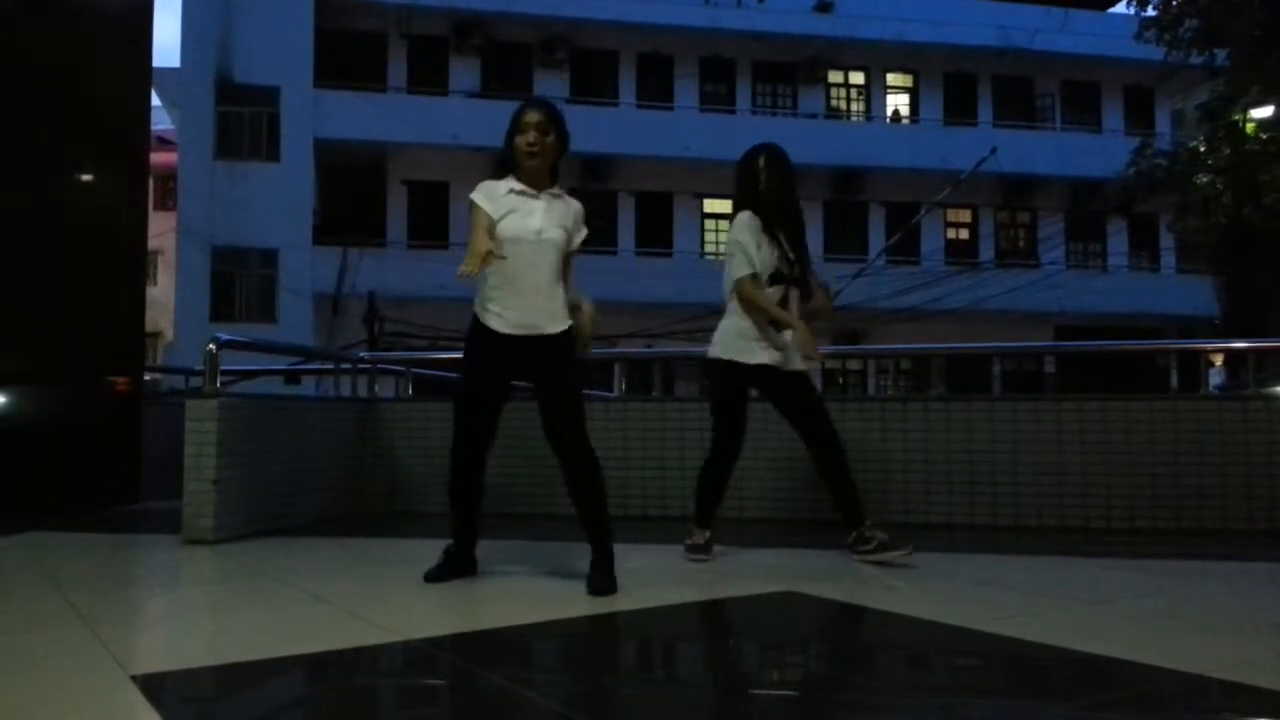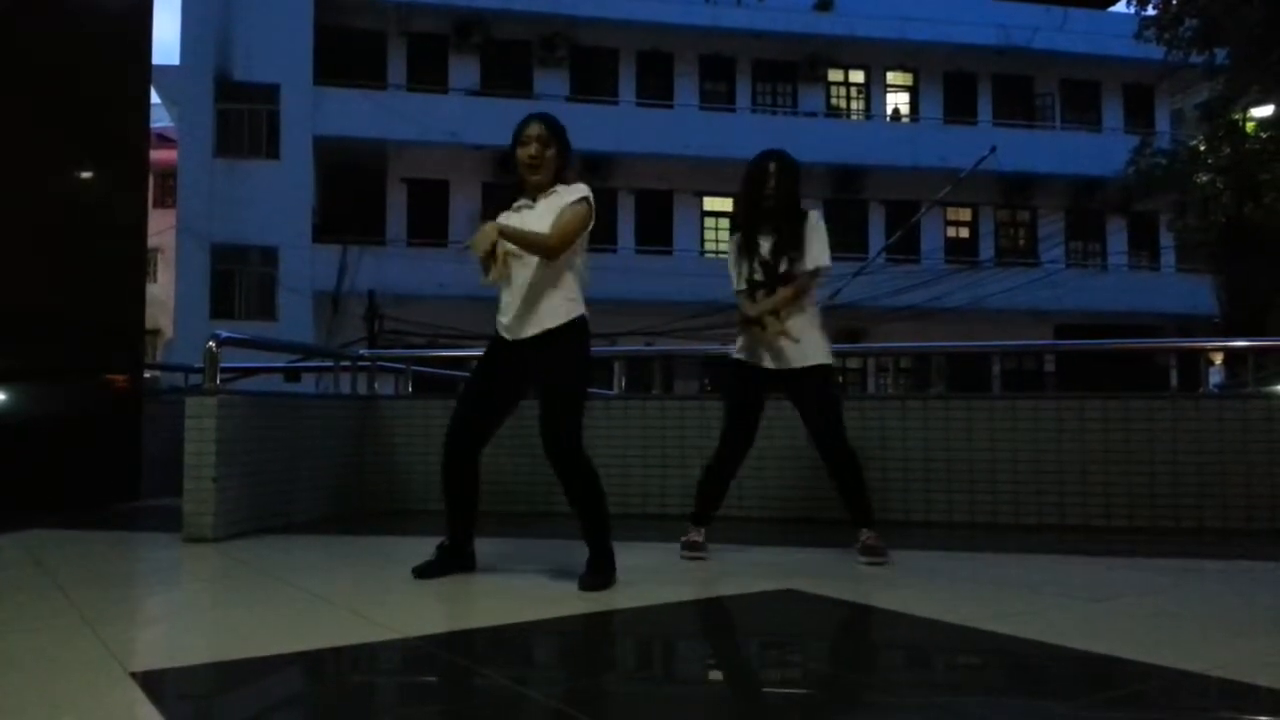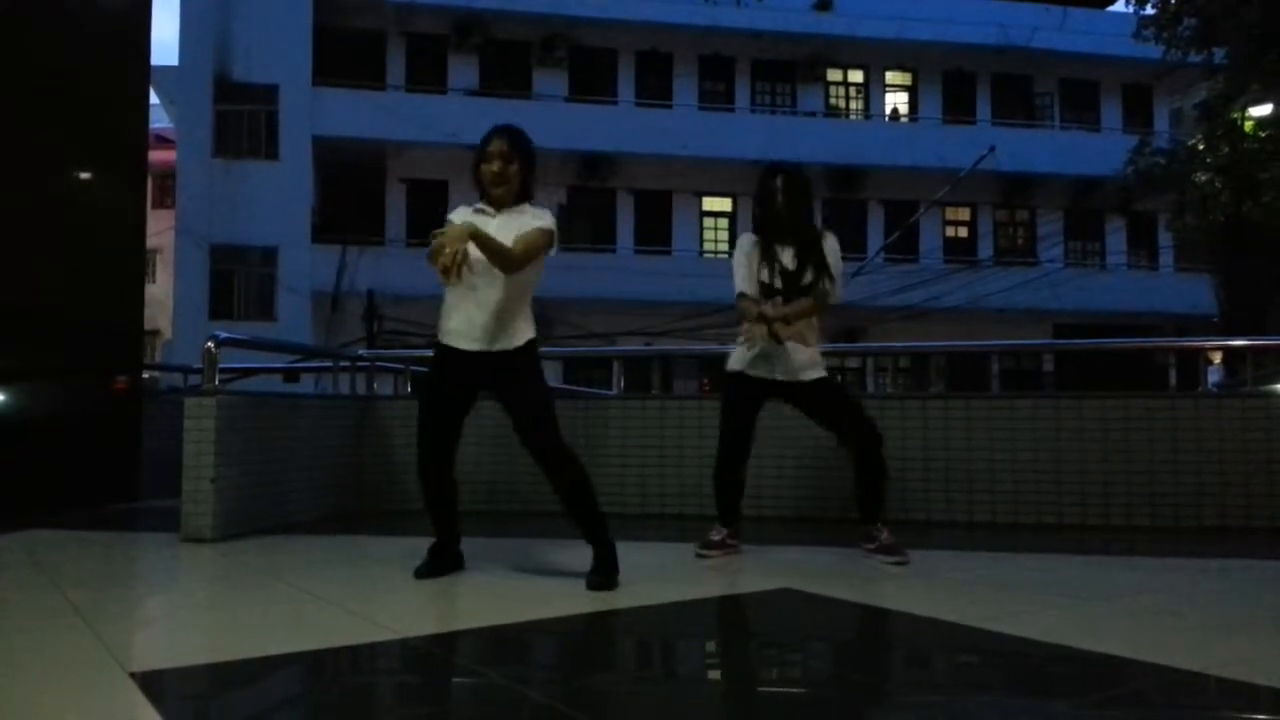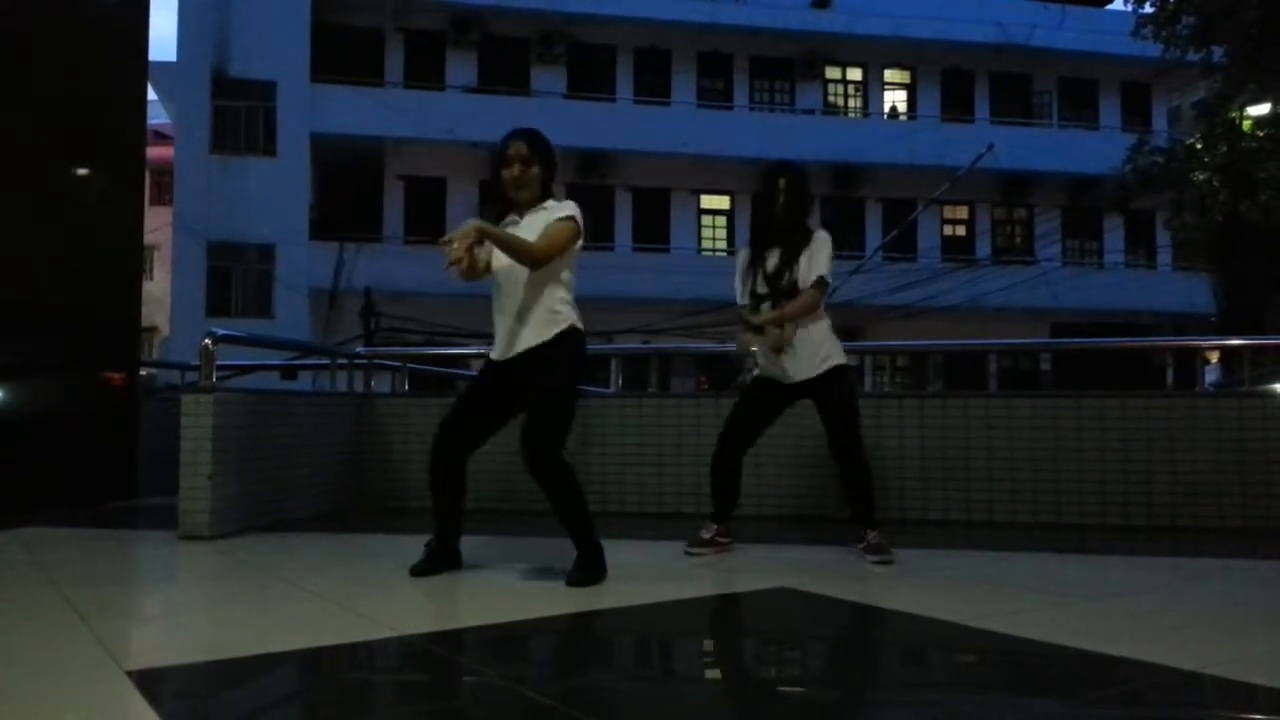
dt=0.5s
person 1, frame 1
left shoulder: (569, 210)
right shoulder: (489, 193)
right elbow: (477, 242)
left wrist: (579, 306)
right wrist: (479, 250)
left hip: (552, 339)
right hip: (491, 335)
left knee: (572, 445)
right knee: (469, 443)
left ankle: (601, 554)
right ankle: (462, 548)
person 1, frame 2
left shoulder: (576, 197)
right shoulder: (511, 213)
left elbow: (552, 246)
right elbow: (491, 260)
left wrist: (498, 229)
right wrist: (492, 248)
left hip: (562, 337)
right hip: (509, 340)
left knee: (562, 446)
right knee: (460, 439)
left ankle: (601, 553)
right ankle: (459, 547)
person 1, frame 3
left shoulder: (537, 222)
right shoulder: (463, 214)
left elbow: (512, 261)
right elbow: (435, 256)
left wrist: (471, 234)
right wrist: (450, 243)
left hip: (512, 353)
right hip: (453, 351)
left knee: (548, 448)
right knee: (432, 452)
left ankle: (603, 550)
right ankle: (446, 547)
person 1, frame 4
left shoulder: (563, 214)
right shoulder: (505, 228)
left elbow: (537, 257)
right elbow: (474, 270)
left wrist: (482, 229)
right wrist: (467, 249)
left hip: (555, 348)
right hip: (506, 357)
left knee: (541, 453)
right knee: (447, 445)
left ankle: (589, 552)
right ankle: (445, 546)
person 2, frame 1
left shoulder: (790, 234)
right shoulder: (745, 223)
right elbow: (745, 290)
left wrist: (814, 301)
right wrist: (793, 320)
left hip: (782, 359)
right hip: (734, 354)
left knee: (825, 440)
right knee: (727, 445)
left ankle: (860, 532)
right ankle: (700, 530)
person 2, frame 2
left shoulder: (809, 223)
right shoulder: (741, 240)
left elbow: (803, 283)
right elbow: (744, 301)
left wrist: (757, 311)
right wrist: (763, 323)
left hip: (806, 356)
right hip: (751, 357)
left knee: (834, 443)
right knee: (732, 445)
left ankle: (866, 530)
right ankle: (697, 527)
person 2, frame 3
left shoulder: (822, 242)
right shoulder: (750, 244)
left elbow: (821, 300)
right elbow: (745, 302)
left wrist: (769, 314)
right wrist: (774, 326)
left hip: (805, 369)
right hip: (750, 366)
left knee: (866, 438)
right knee: (731, 450)
left ankle: (874, 529)
right ankle: (727, 528)
person 2, frame 4
left shoulder: (816, 240)
right shoulder: (750, 255)
left elbow: (813, 296)
right elbow: (747, 312)
left wrist: (768, 322)
right wrist: (761, 329)
left hip: (822, 364)
right hip: (770, 372)
left knee: (847, 447)
right knee: (728, 446)
left ankle: (868, 530)
right ankle: (719, 527)
